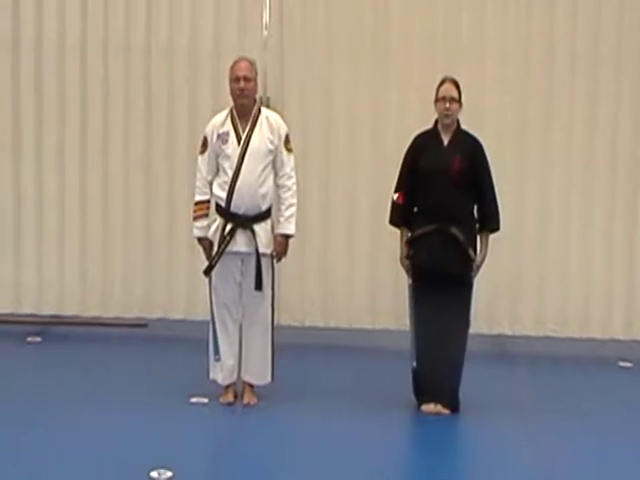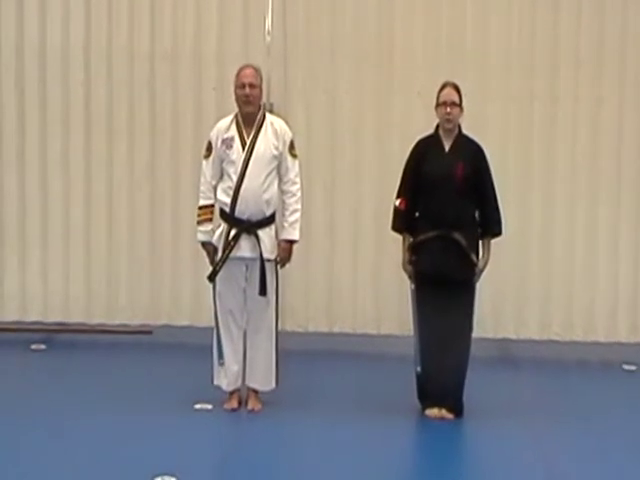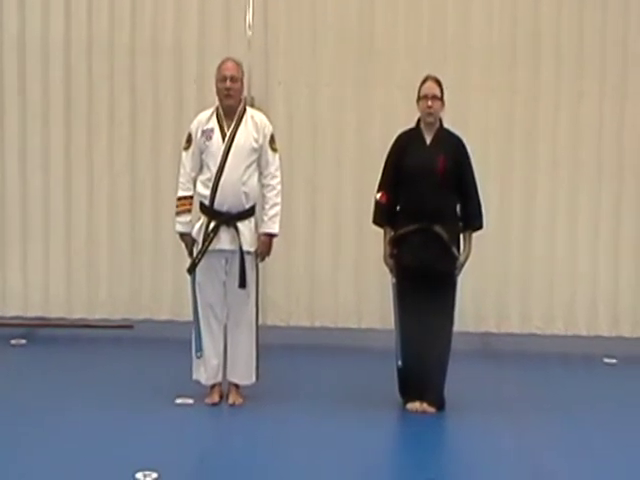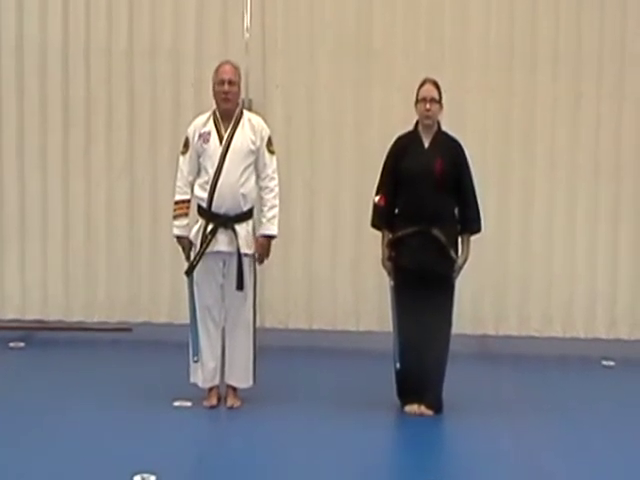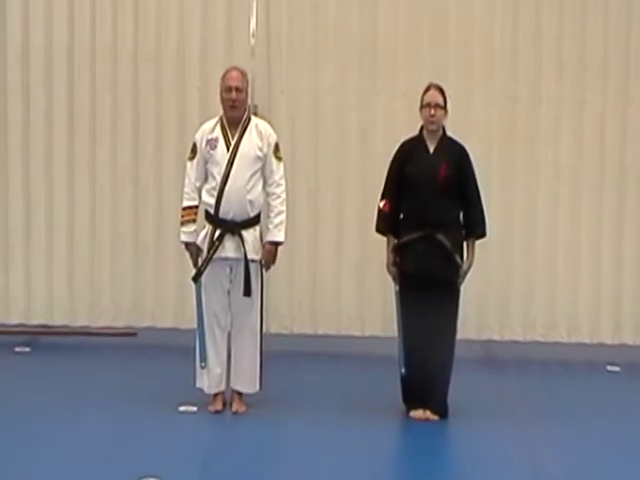
dt=1s
person 1, frame 1
left shoulder: (274, 125)
right shoulder: (216, 126)
left elbow: (287, 181)
right elbow: (203, 182)
left wrist: (284, 230)
right wrist: (202, 230)
left hip: (260, 231)
right hip: (224, 230)
left knee: (257, 309)
right knee: (224, 308)
left ankle: (250, 382)
right ankle: (228, 381)
person 1, frame 2
left shoulder: (279, 131)
right shoulder: (221, 131)
left elbow: (291, 187)
right elbow: (207, 187)
left wrist: (288, 236)
right wrist: (206, 235)
left hip: (264, 236)
right hip: (229, 235)
left knee: (261, 315)
right knee: (228, 313)
left ankle: (255, 388)
right ankle: (232, 387)
person 1, frame 3
left shoulder: (259, 124)
right shoulder: (201, 124)
left elbow: (271, 180)
right elbow: (186, 178)
left wrist: (268, 230)
right wrist: (184, 226)
left hip: (244, 229)
right hip: (208, 228)
left knee: (242, 308)
right knee: (209, 307)
left ankle: (236, 383)
right ankle: (213, 381)
person 1, frame 4
left shoulder: (256, 127)
right shoulder: (198, 128)
left elbow: (269, 183)
right elbow: (184, 182)
left wrist: (267, 231)
right wrist: (181, 230)
left hip: (242, 232)
right hip: (206, 231)
left knee: (239, 311)
right knee: (207, 309)
left ankle: (234, 385)
right ankle: (210, 384)
person 1, frame 5
left shoulder: (264, 133)
right shoulder: (206, 134)
left elbow: (276, 189)
right elbow: (192, 188)
left wrist: (273, 238)
right wrist: (189, 235)
left hip: (249, 237)
right hip: (214, 236)
left knee: (246, 316)
right knee: (214, 315)
left ankle: (240, 390)
right ankle: (216, 389)
person 2, frame 1
left shoulder: (471, 147)
right shoulder: (420, 144)
left elbow: (485, 197)
right elbow: (404, 194)
left wrist: (483, 244)
right wrist: (404, 242)
left hip: (460, 242)
right hip: (425, 240)
left knee: (455, 319)
right knee: (426, 318)
left ankle: (447, 394)
right ankle: (427, 392)
person 2, frame 2
left shoulder: (473, 152)
right shoulder: (422, 150)
left elbow: (487, 202)
right elbow: (406, 199)
left wrist: (485, 249)
right wrist: (406, 246)
left hip: (462, 247)
right hip: (427, 246)
left knee: (458, 325)
right knee: (429, 324)
left ankle: (451, 399)
right ankle: (431, 397)
person 2, frame 3
left shoulder: (454, 146)
right shoulder: (403, 143)
left elbow: (468, 195)
right elbow: (388, 193)
left wrist: (467, 241)
right wrist: (387, 240)
left hip: (443, 240)
right hip: (409, 239)
left knee: (439, 318)
right knee: (410, 317)
left ankle: (432, 393)
right ankle: (412, 391)
person 2, frame 4
left shoulder: (452, 149)
right shoulder: (402, 146)
left elbow: (466, 198)
right elbow: (386, 195)
left wrist: (465, 245)
right wrist: (386, 243)
left hip: (442, 243)
right hip: (407, 242)
left knee: (437, 321)
right knee: (408, 320)
left ankle: (431, 396)
right ankle: (410, 394)
person 2, frame 5
left shoulder: (457, 153)
right shoulder: (406, 151)
left elbow: (471, 203)
right elbow: (390, 201)
left wrist: (470, 250)
right wrist: (390, 248)
left hip: (447, 248)
right hip: (412, 247)
left knee: (442, 326)
right knee: (413, 325)
left ankle: (436, 401)
right ankle: (415, 399)
